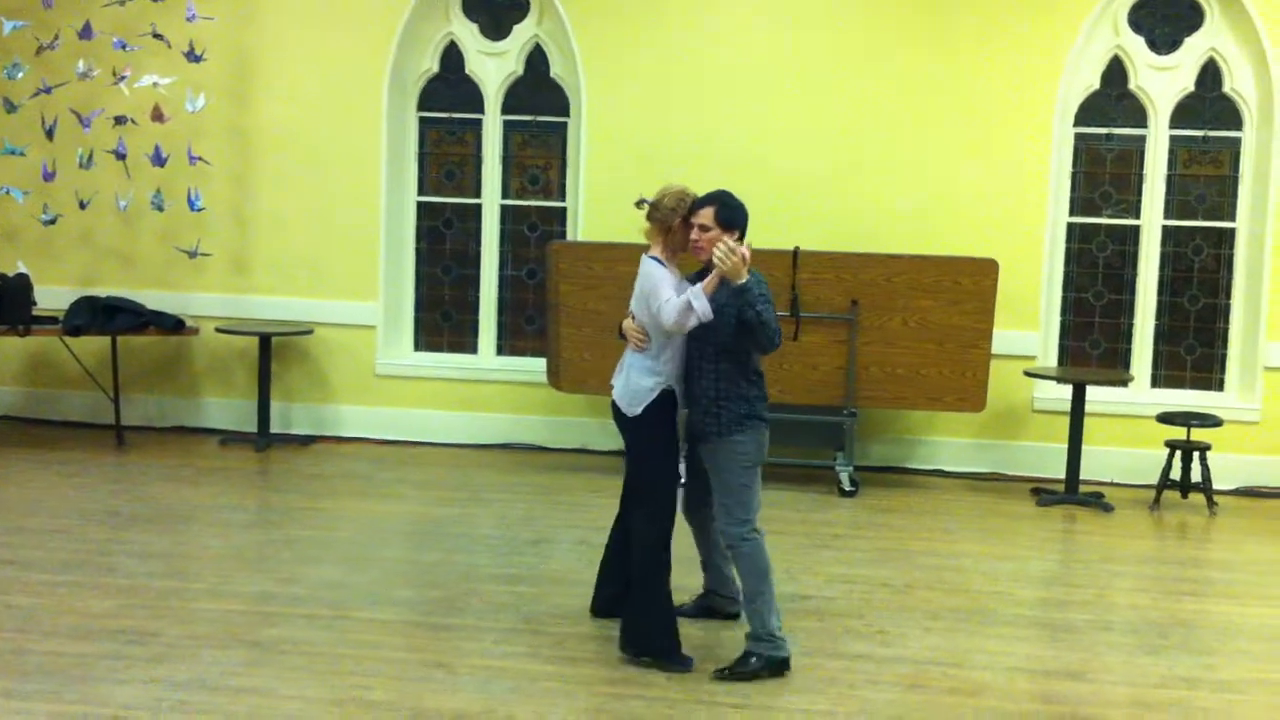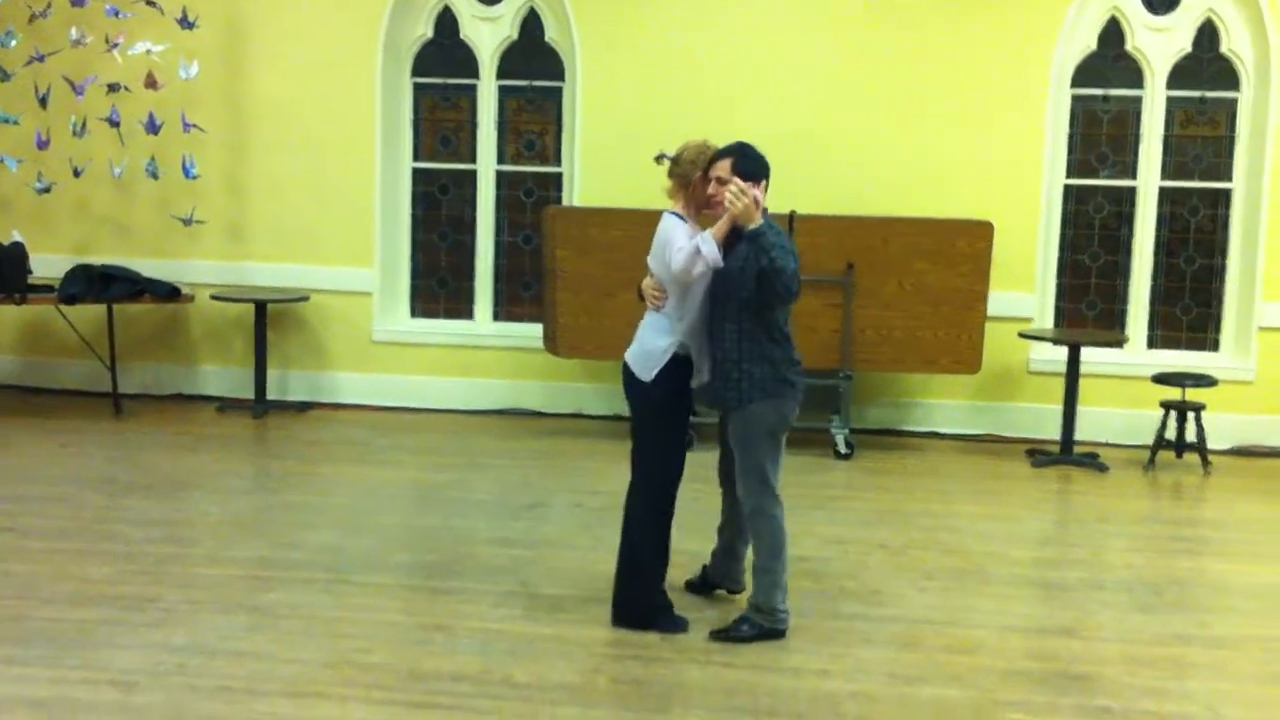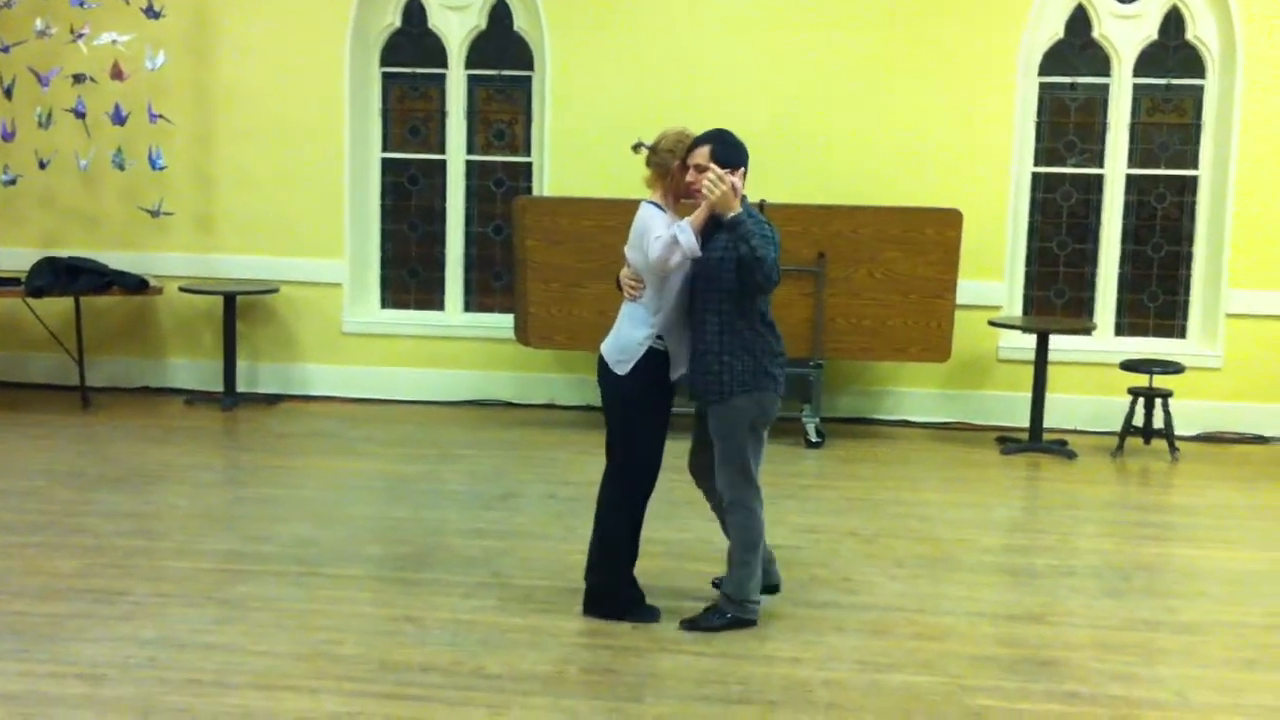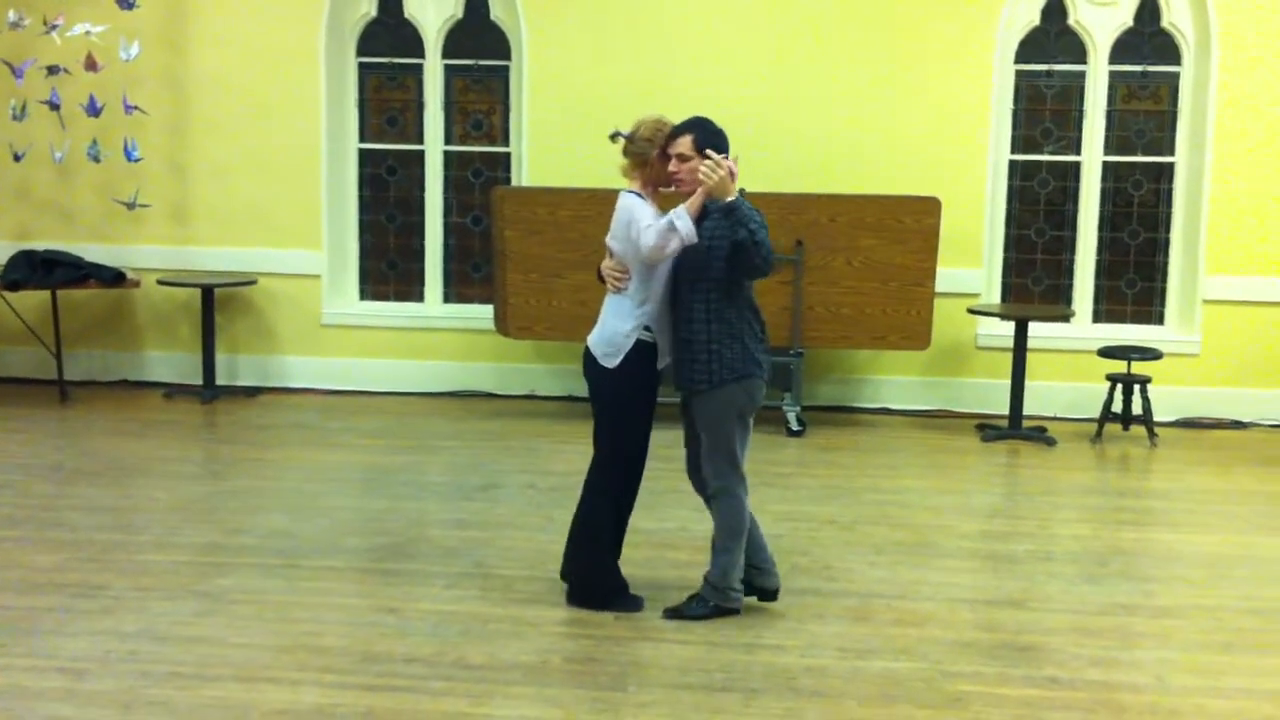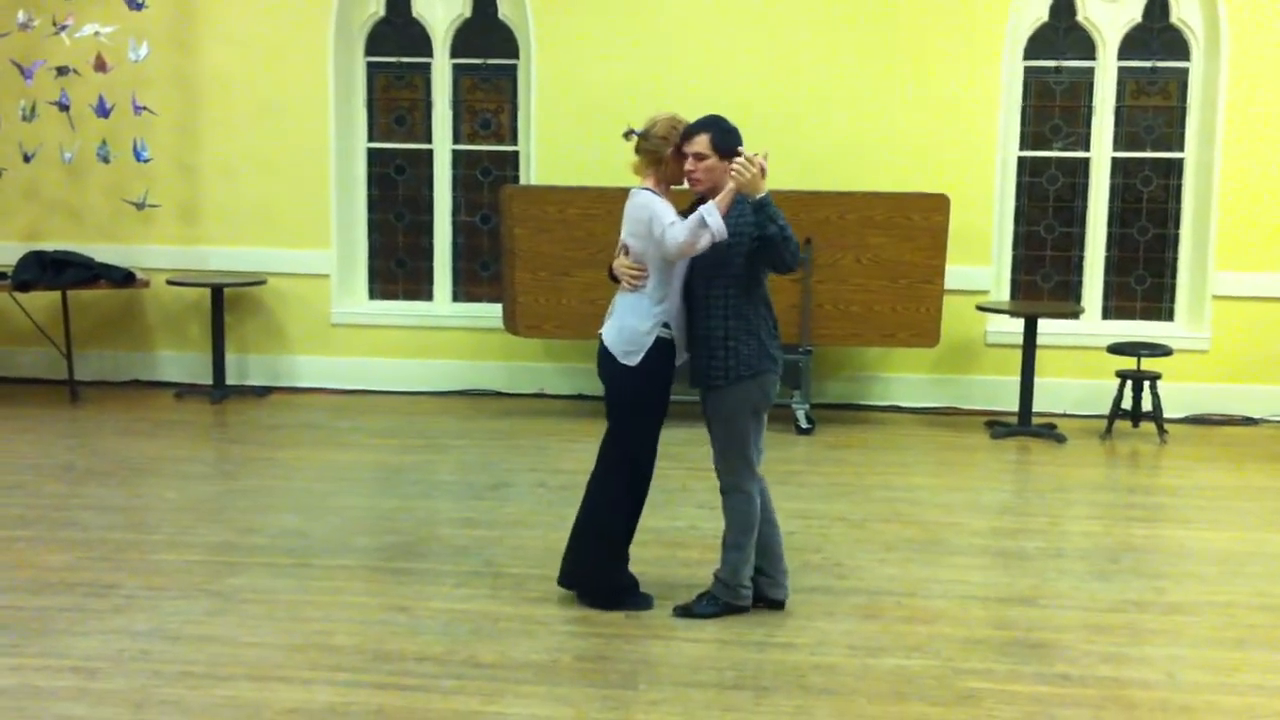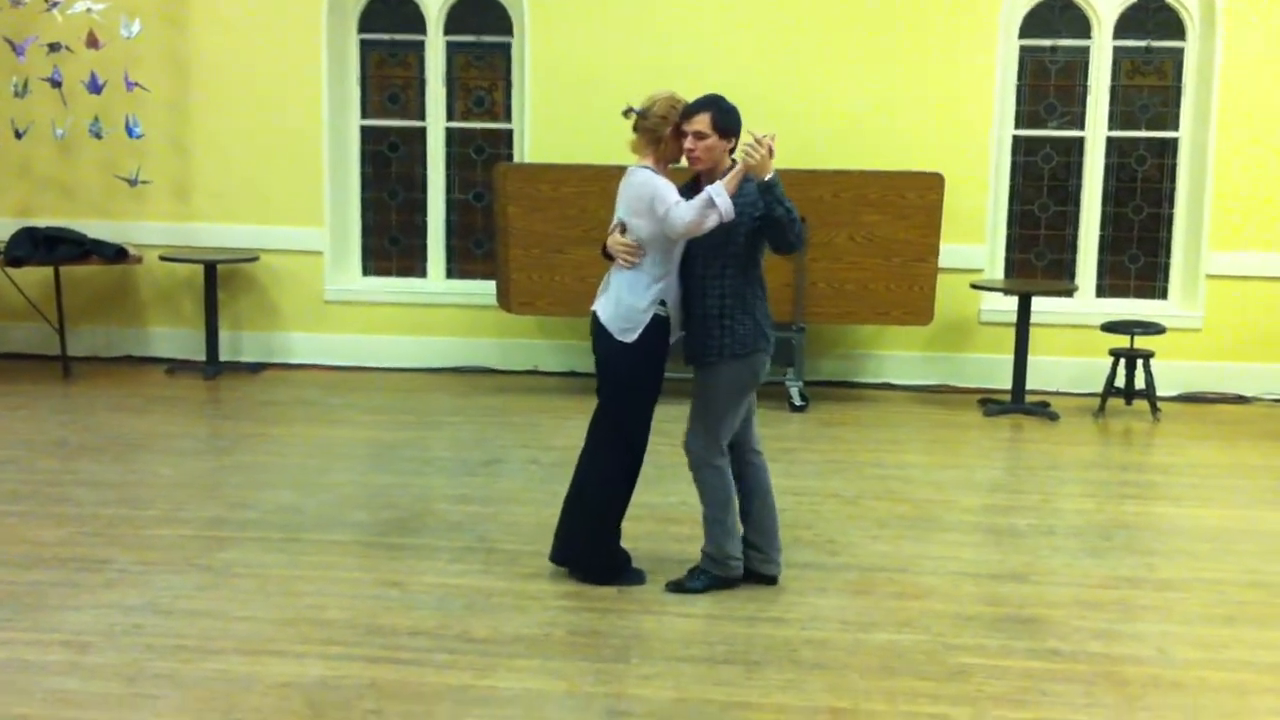
dt=0.4s
person 1, frame 1
left shoulder: (748, 286)
right shoulder: (698, 283)
left elbow: (768, 341)
left wrist: (740, 281)
right wrist: (631, 325)
left hip: (738, 427)
right hip: (704, 423)
left knee: (739, 530)
right knee: (698, 511)
left ankle: (769, 646)
right ankle: (721, 596)
person 1, frame 2
left shoulder: (771, 240)
right shoulder: (727, 241)
left elbow: (786, 289)
left wrist: (754, 225)
right wrist: (651, 285)
left hip: (765, 389)
right hip: (739, 386)
left knee: (758, 497)
right knee: (734, 485)
left ankle: (769, 613)
right ankle: (725, 570)
person 1, frame 3
left shoulder: (752, 227)
right shoulder: (705, 230)
left elbow: (767, 278)
left wrist: (733, 214)
right wrist: (630, 275)
left hip: (746, 380)
right hip: (716, 378)
left knee: (737, 488)
right knee: (706, 471)
left ankle: (740, 602)
right ankle: (757, 568)
person 1, frame 4
left shoulder: (734, 216)
left elbow: (762, 264)
left wrist: (730, 199)
right wrist: (610, 266)
left hip: (731, 369)
right hip: (697, 369)
left knee: (722, 480)
right knee: (704, 475)
left ankle: (723, 591)
right ankle: (759, 573)
person 1, frame 5
left shoulder: (748, 215)
right shoulder: (692, 217)
left elbow: (787, 261)
right elbow: (656, 266)
left wrist: (759, 197)
right wrist: (621, 264)
left hip: (746, 365)
right hip: (715, 366)
left knee: (737, 477)
right knee: (744, 475)
left ankle: (733, 589)
right ankle: (769, 583)
person 1, frame 6
left shoulder: (751, 195)
right shoulder: (685, 195)
left elbow: (791, 242)
right elbow: (650, 244)
left wrist: (767, 179)
right wrist: (614, 243)
left hip: (738, 344)
right hip: (709, 343)
left knee: (704, 448)
right knee: (741, 450)
left ankle: (721, 561)
right ankle: (761, 558)
person 2, frame 1
left shoulder: (662, 269)
right shoulder: (656, 272)
right elbow: (675, 318)
right wrist: (717, 277)
left hip: (649, 401)
right hip: (647, 403)
left knee: (641, 502)
right knee: (655, 513)
left ankle: (613, 596)
right ankle: (649, 637)
person 2, frame 2
left shoulder: (685, 225)
right shoulder: (675, 227)
right elbow: (687, 266)
right wrist: (730, 219)
left hip: (671, 367)
right hip: (656, 369)
left knee: (661, 479)
right knee: (653, 482)
left ankle: (641, 590)
right ankle: (640, 605)
person 2, frame 3
left shoulder: (664, 216)
right shoulder: (653, 217)
right elbow: (663, 257)
right wrist: (708, 206)
left hip: (651, 362)
right hip: (634, 364)
left knee: (638, 473)
right knee: (628, 475)
left ankle: (609, 581)
right ankle: (611, 595)
person 2, frame 4
left shoulder: (638, 205)
right shoulder: (635, 208)
right elbow: (656, 245)
right wrist: (703, 193)
left hip: (629, 352)
right hip: (623, 355)
left knee: (618, 464)
right knee: (617, 467)
left ankle: (586, 569)
right ankle: (596, 585)
person 2, frame 5
left shoulder: (645, 201)
right shoulder: (651, 206)
right elbow: (682, 241)
right wrist: (731, 188)
left hip: (632, 348)
right hip: (640, 353)
left knee: (620, 461)
right knee: (629, 466)
left ankle: (586, 570)
right ankle: (605, 584)
person 2, frame 6
left shoulder: (637, 179)
right shoulder: (652, 186)
right elbow: (687, 221)
right wrist: (742, 171)
left hip: (619, 324)
right hip: (635, 330)
left knee: (608, 437)
right knee: (622, 444)
left ankle: (576, 546)
right ankle: (597, 559)
